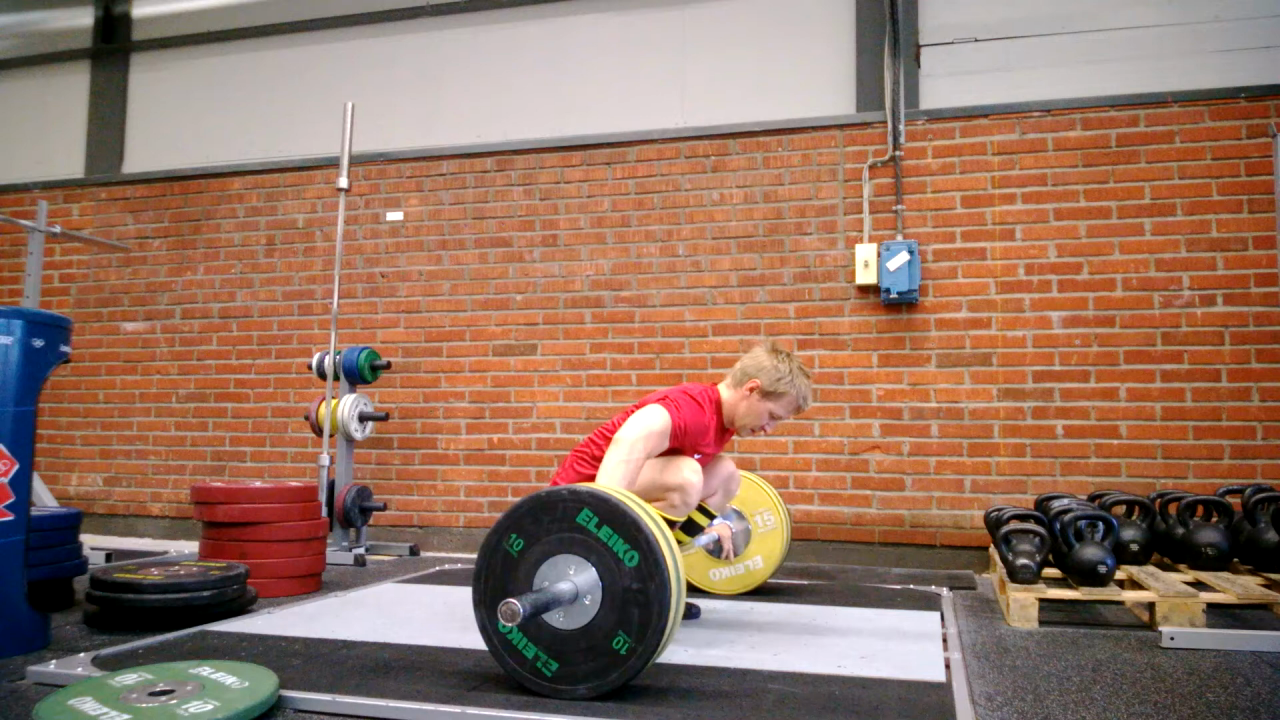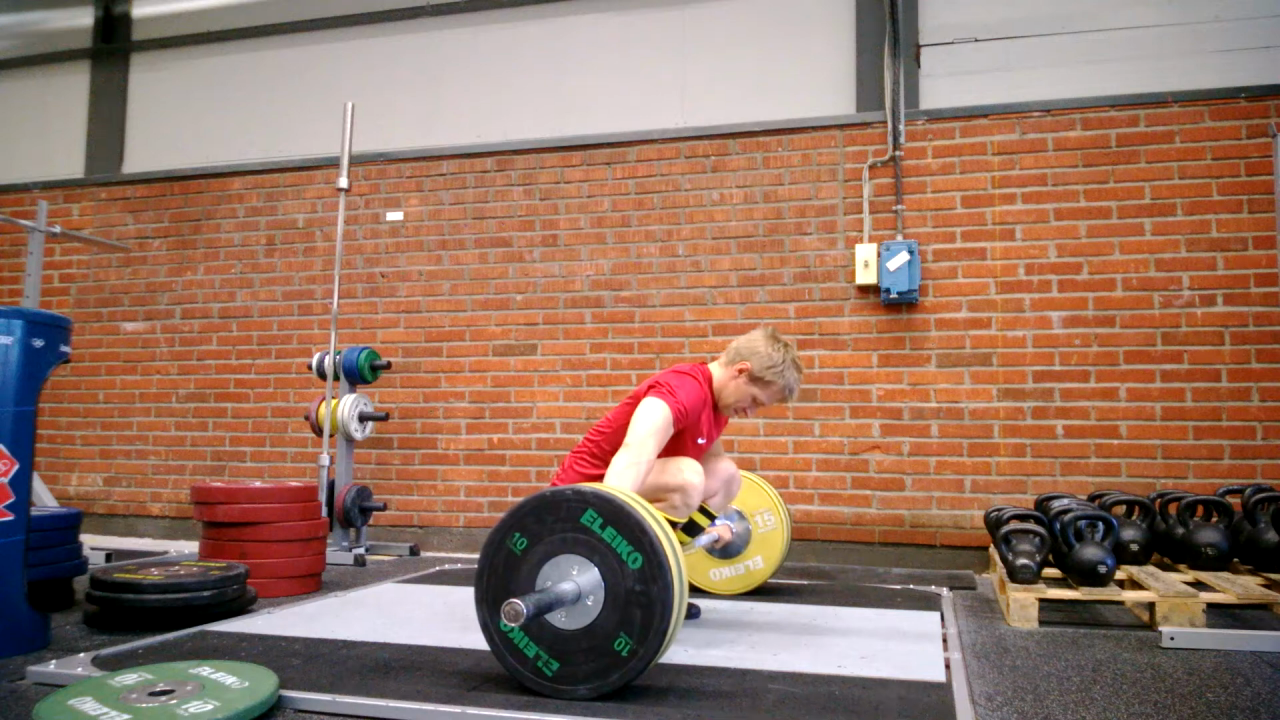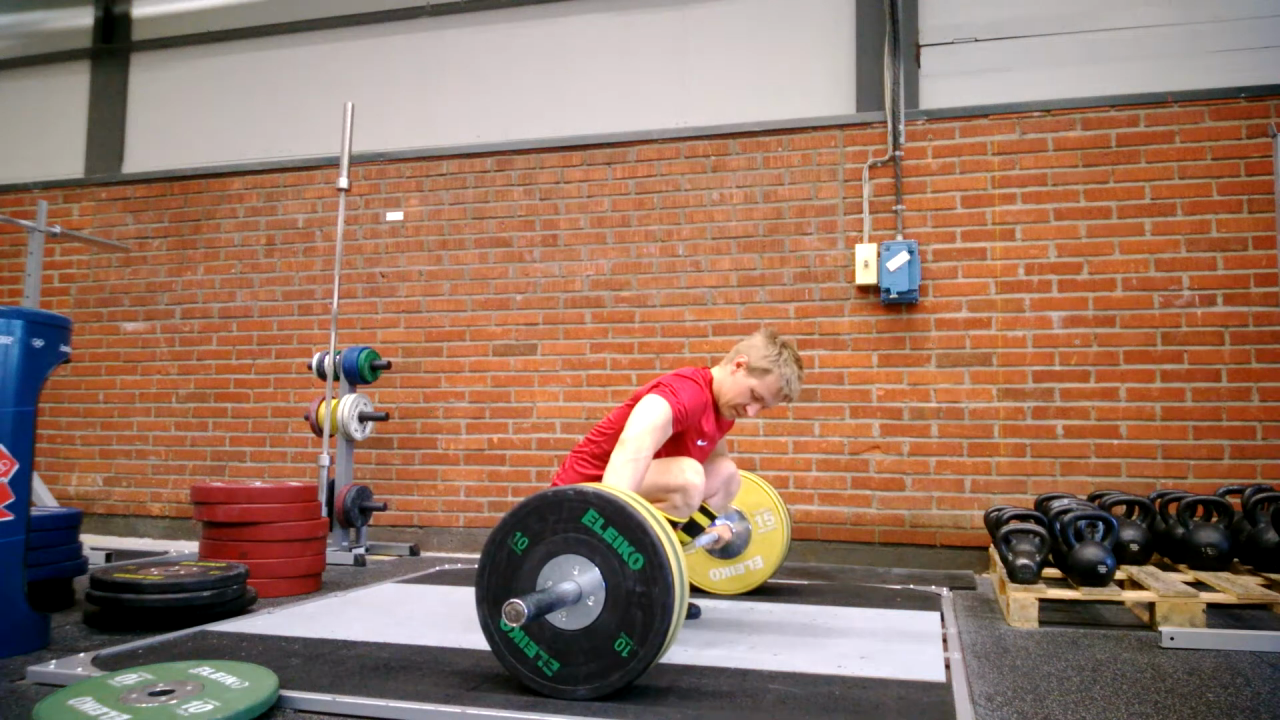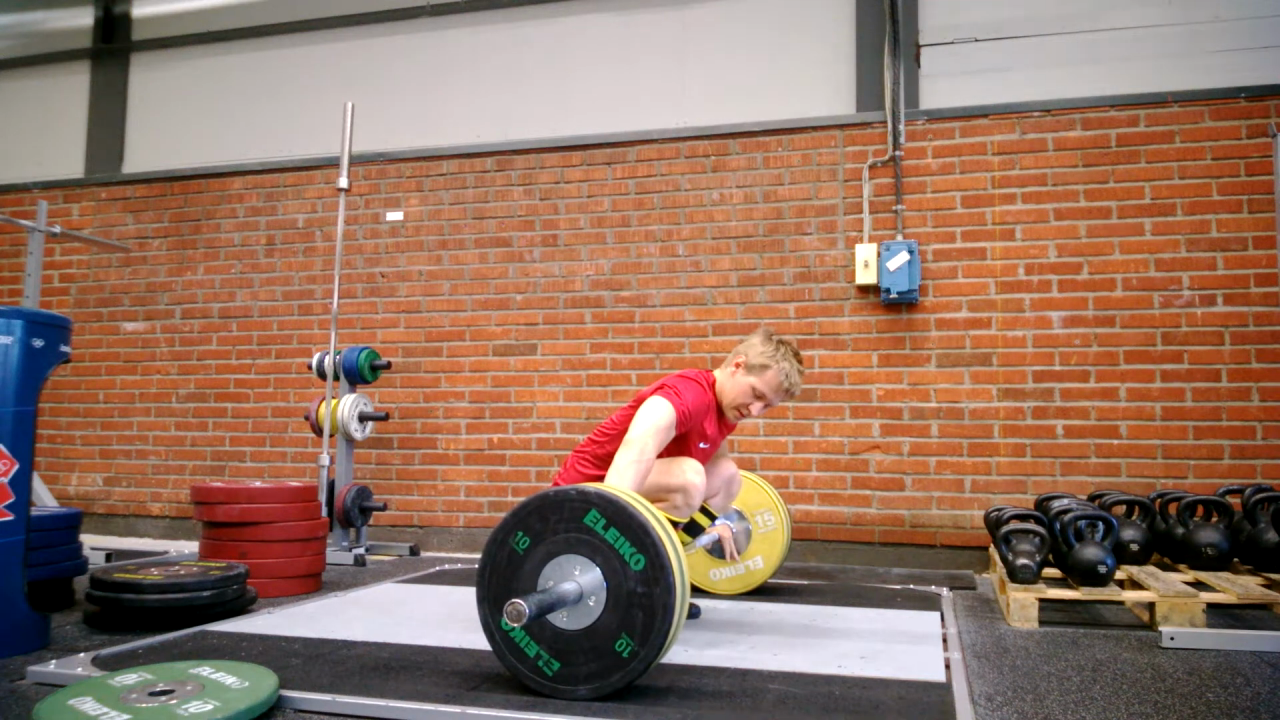
dt=0.7s
person 1, frame 1
left shoulder: (722, 411)
right shoulder: (691, 409)
right elbow: (626, 445)
left wrist: (709, 521)
left knee: (726, 473)
right knee: (684, 477)
person 1, frame 2
left shoulder: (716, 395)
right shoulder: (683, 389)
left elbow: (711, 456)
right elbow: (634, 453)
left wrist: (710, 521)
left knee: (726, 475)
right knee: (686, 477)
person 1, frame 3
left shoulder: (722, 401)
right shoulder: (684, 393)
left elbow: (714, 456)
right elbow: (631, 452)
left wrist: (712, 521)
left knee: (726, 474)
right knee: (687, 477)
person 1, frame 4
left shoulder: (725, 405)
right shoulder: (688, 395)
left elbow: (714, 457)
right elbow: (634, 454)
left wrist: (713, 521)
left knee: (727, 476)
right knee: (687, 477)
